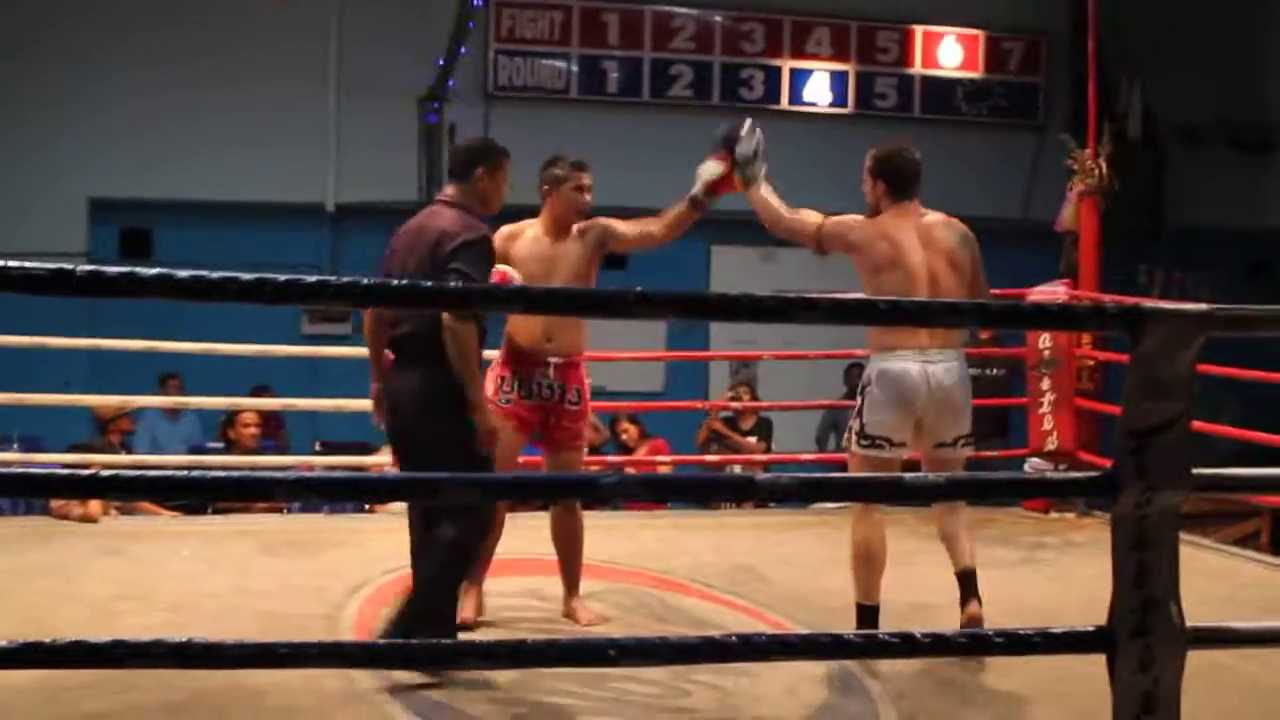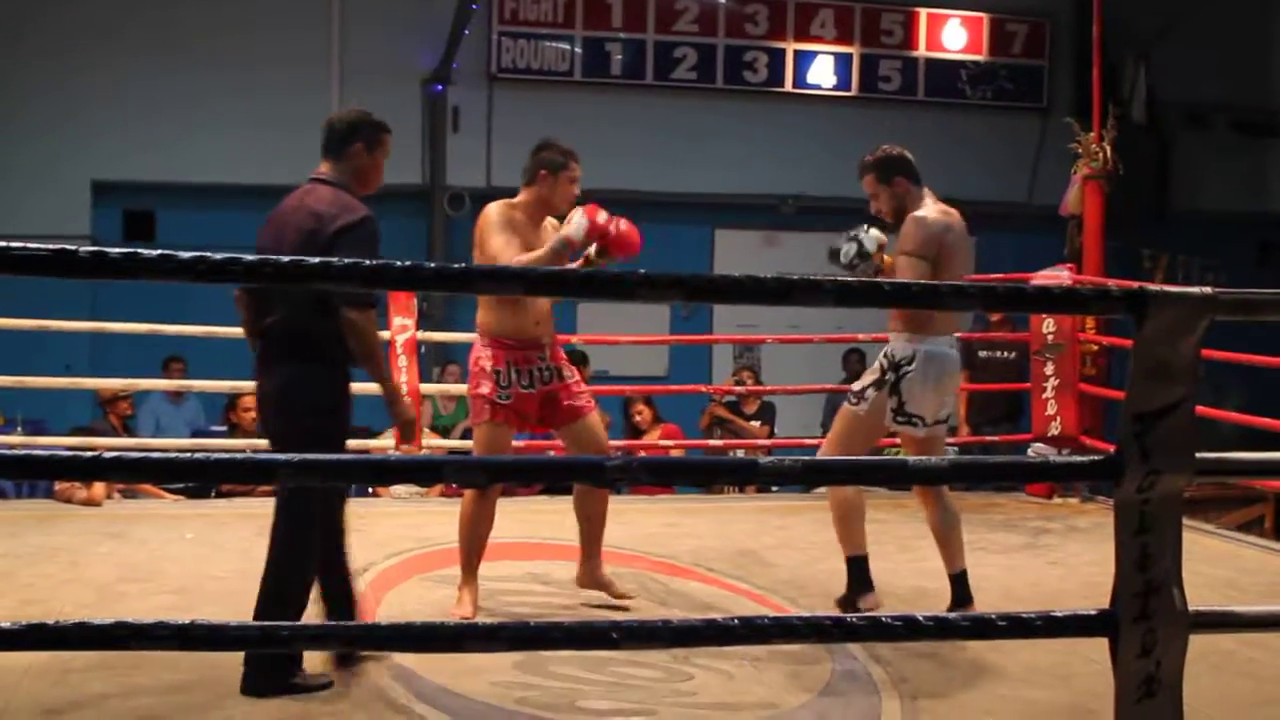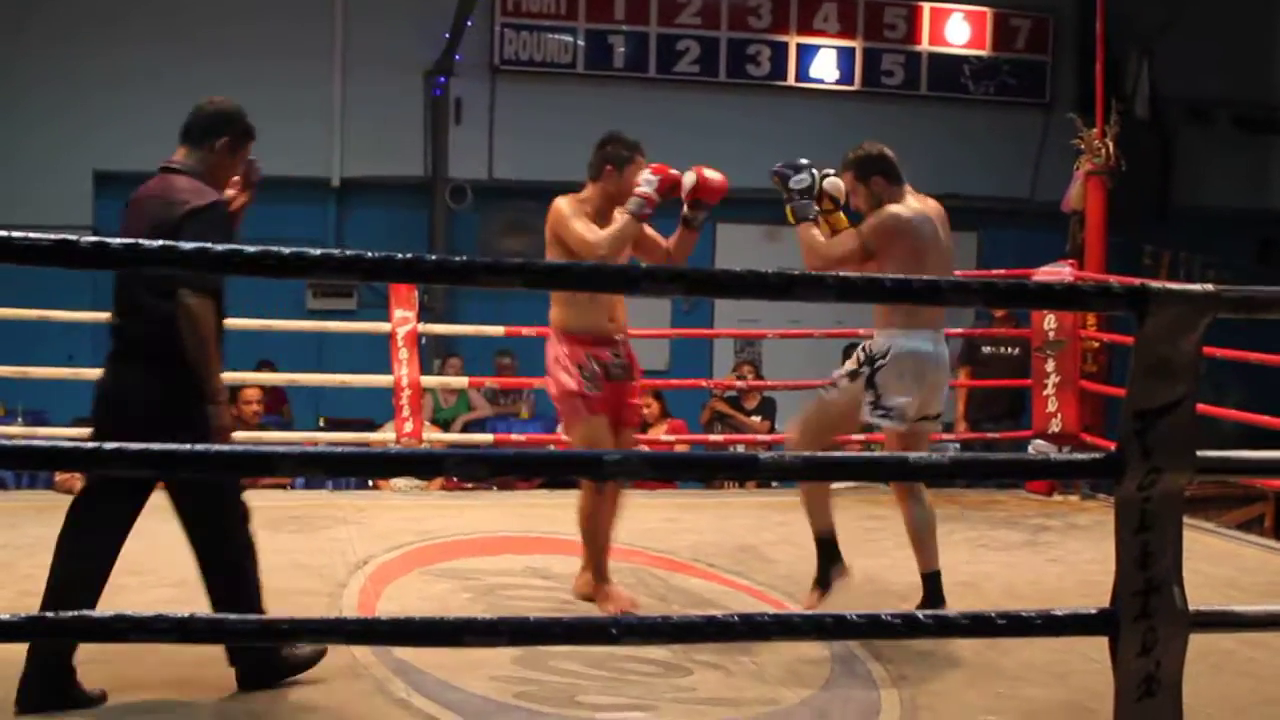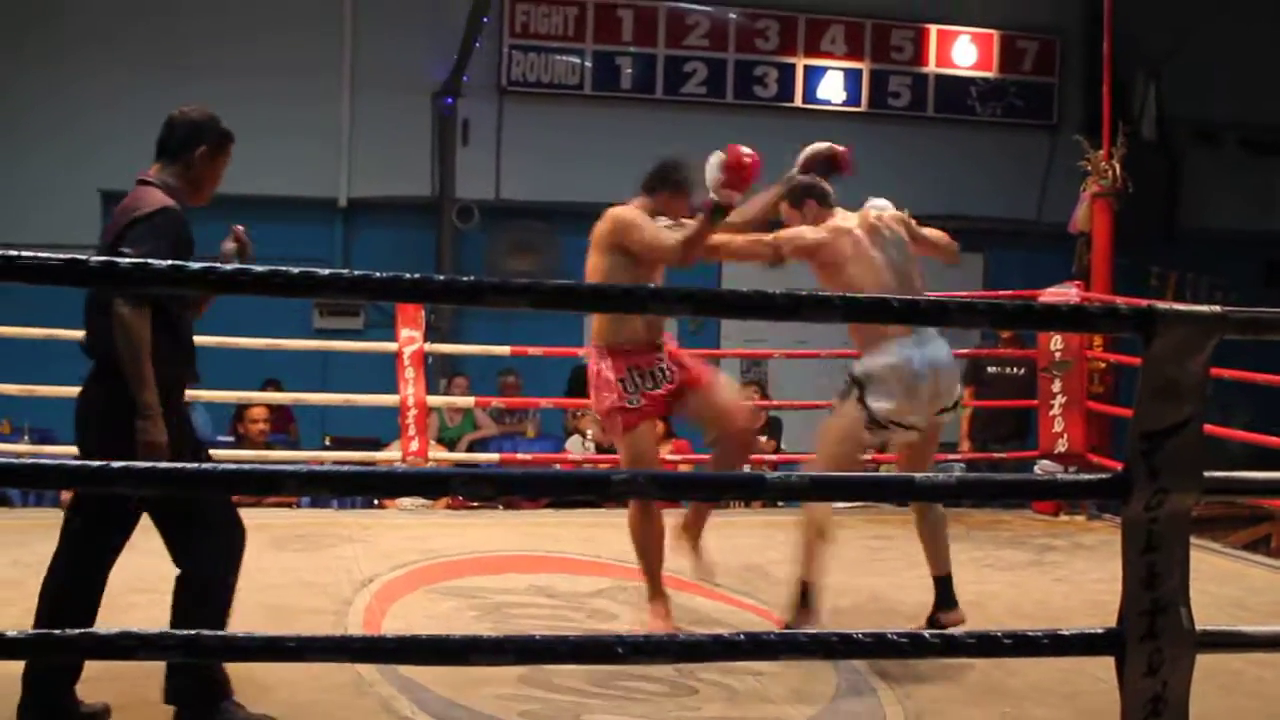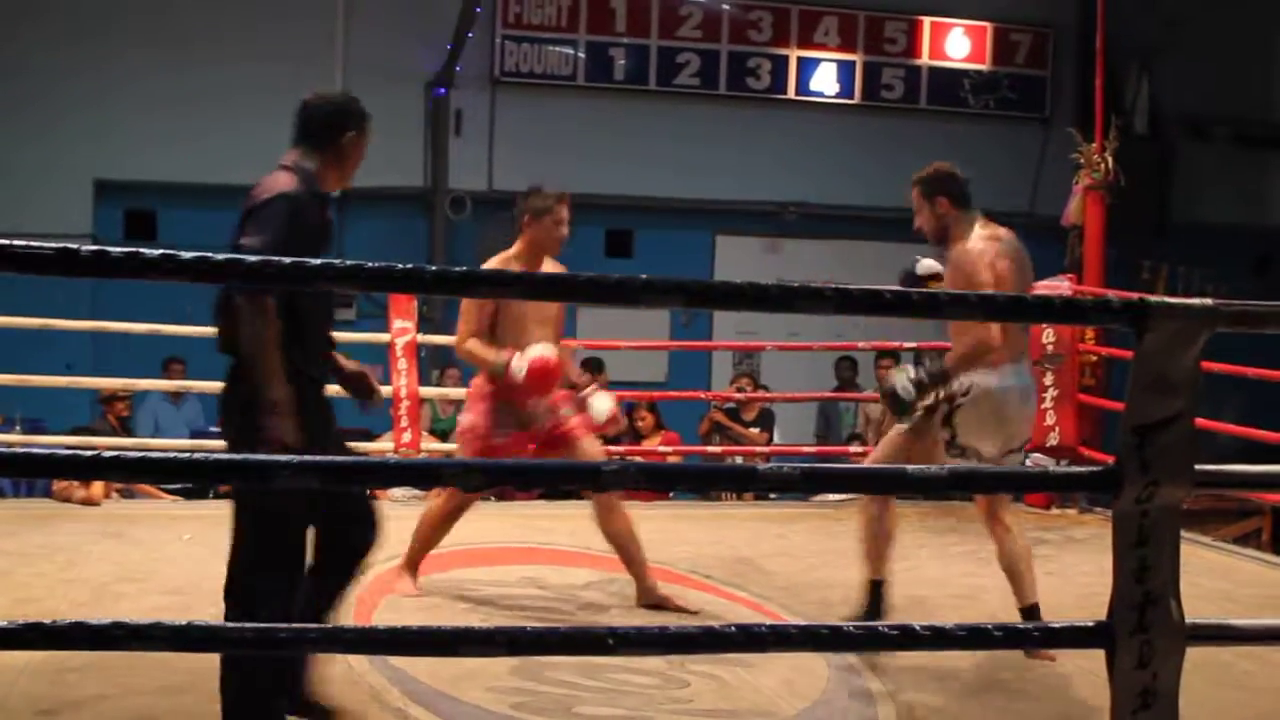
dt=0.5s
person 1, frame 1
left shoulder: (409, 230)
right shoulder: (469, 234)
left elbow: (376, 314)
right elbow: (456, 322)
left wrist: (380, 380)
right wrist: (480, 404)
left hip: (404, 383)
right hip: (441, 387)
left knee: (429, 511)
right knee: (470, 512)
left ankle: (418, 631)
right ankle: (416, 630)
person 1, frame 2
left shoulder: (284, 211)
right shoulder: (352, 218)
left elbow: (246, 296)
right elbow: (355, 316)
right wrist: (394, 395)
left hip: (274, 375)
right hip: (314, 381)
left knee: (309, 511)
right knee: (307, 518)
left ankle: (339, 628)
right ankle: (272, 666)
person 1, frame 3
left shoulder: (144, 199)
right shoulder: (202, 204)
right elbow: (194, 302)
left wrist: (231, 210)
right wrist: (216, 398)
left hip: (125, 381)
right hip: (172, 387)
left knee: (95, 523)
right knee: (221, 525)
right ankle: (259, 658)
person 1, frame 4
left shoulder: (140, 210)
right shoulder: (161, 215)
right elbow: (129, 312)
left wrist: (219, 271)
right wrist: (152, 414)
left hip: (111, 407)
right hip: (140, 411)
left knee: (86, 549)
right knee: (214, 539)
person 1, frame 5
left shoulder: (297, 199)
right shoulder: (288, 199)
right elbow: (253, 300)
left wrist: (336, 366)
right wrist: (274, 408)
left hip: (298, 402)
right hip: (276, 408)
left knee: (352, 527)
right knee: (267, 556)
person 2, frame 1
left shoulder: (865, 233)
right shoulder: (958, 233)
left elbow: (782, 220)
right elbow: (981, 303)
left wrist: (750, 170)
left hip: (893, 372)
right hip: (949, 371)
left knee: (868, 504)
right knee: (947, 492)
left ankle: (867, 628)
right ankle: (969, 595)
person 2, frame 2
left shoulder: (921, 223)
right shoulder: (948, 220)
left elbow: (907, 302)
left wrist: (867, 272)
right wrist: (879, 256)
left hip: (914, 357)
right hip: (938, 356)
left knee: (836, 458)
right knee: (929, 482)
left ankle: (859, 587)
right ankle: (961, 599)
person 2, frame 3
left shoulder: (894, 219)
right shoulder: (931, 211)
left elbow: (823, 259)
right elbow: (864, 253)
left wrist: (798, 206)
right wrist: (828, 208)
left hip: (896, 353)
right hip: (933, 354)
left knee: (802, 440)
right knee: (906, 481)
left ankle: (828, 562)
right ankle: (932, 598)
person 2, frame 4
left shoulder: (817, 237)
right shoulder: (887, 221)
left elbow: (749, 246)
right elbow: (948, 249)
left hip: (890, 371)
right hip: (935, 359)
left ankle: (803, 610)
right ankle: (945, 603)
person 2, frame 5
left shoulder: (967, 253)
right shoulder: (1004, 240)
left elbow: (985, 338)
left wrist: (929, 376)
right wrist: (944, 284)
left hip: (980, 389)
right hip: (1016, 386)
right knee: (998, 513)
left ankle: (873, 610)
right ankle: (1035, 630)
person 3, frame 1
left shoulder: (594, 235)
right shoulder: (509, 237)
left elbow: (659, 232)
left wrist: (699, 197)
left hip: (567, 376)
right hip: (514, 370)
left ankle: (571, 595)
right ankle: (473, 588)
person 3, frame 2
left shoulder: (553, 228)
right shoulder: (497, 215)
right elbow: (512, 270)
left wrist: (599, 254)
right wrist: (568, 242)
left hip: (549, 357)
right hip: (501, 360)
left knee: (596, 453)
right knee: (488, 479)
left ankle: (591, 568)
right ankle: (467, 585)
person 3, frame 3
left shoulder: (626, 218)
right shoulder: (565, 209)
left elbow: (671, 260)
right elbow: (599, 251)
left wrist: (693, 217)
right wrist: (638, 207)
left hip: (618, 354)
right hip: (575, 356)
left knee: (614, 472)
left ankle: (591, 577)
right ankle: (601, 582)
person 3, frame 4
left shoulder: (653, 229)
right shoulder: (620, 221)
left elbow: (714, 231)
right elbow: (678, 250)
right wrist: (718, 202)
left hip: (658, 358)
right hip: (618, 369)
left knee: (740, 426)
left ankle: (692, 525)
right ankle: (656, 597)
person 3, frame 5
left shoulder: (557, 273)
right shoulder: (493, 273)
right elbow: (465, 343)
left wrist: (586, 390)
right wrist: (509, 365)
left hip: (548, 399)
right hip: (497, 399)
left knee: (603, 485)
right knee: (459, 495)
left ankle: (646, 587)
right ankle: (409, 567)
